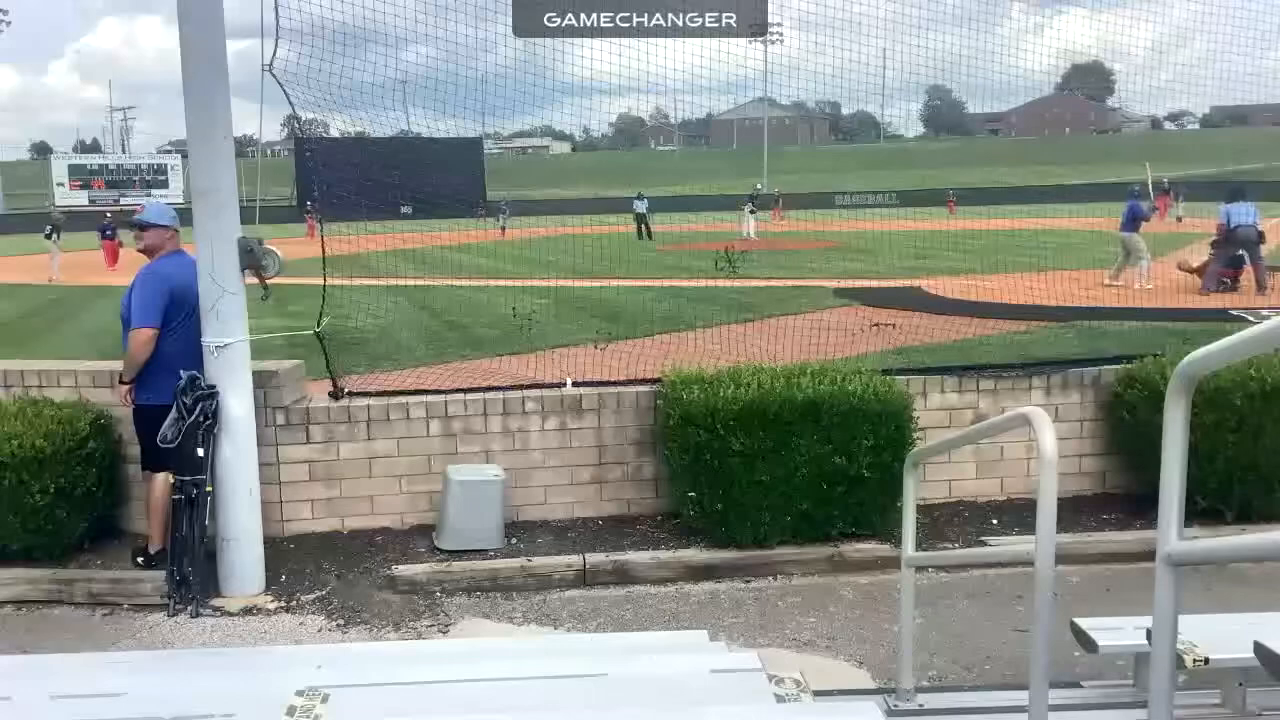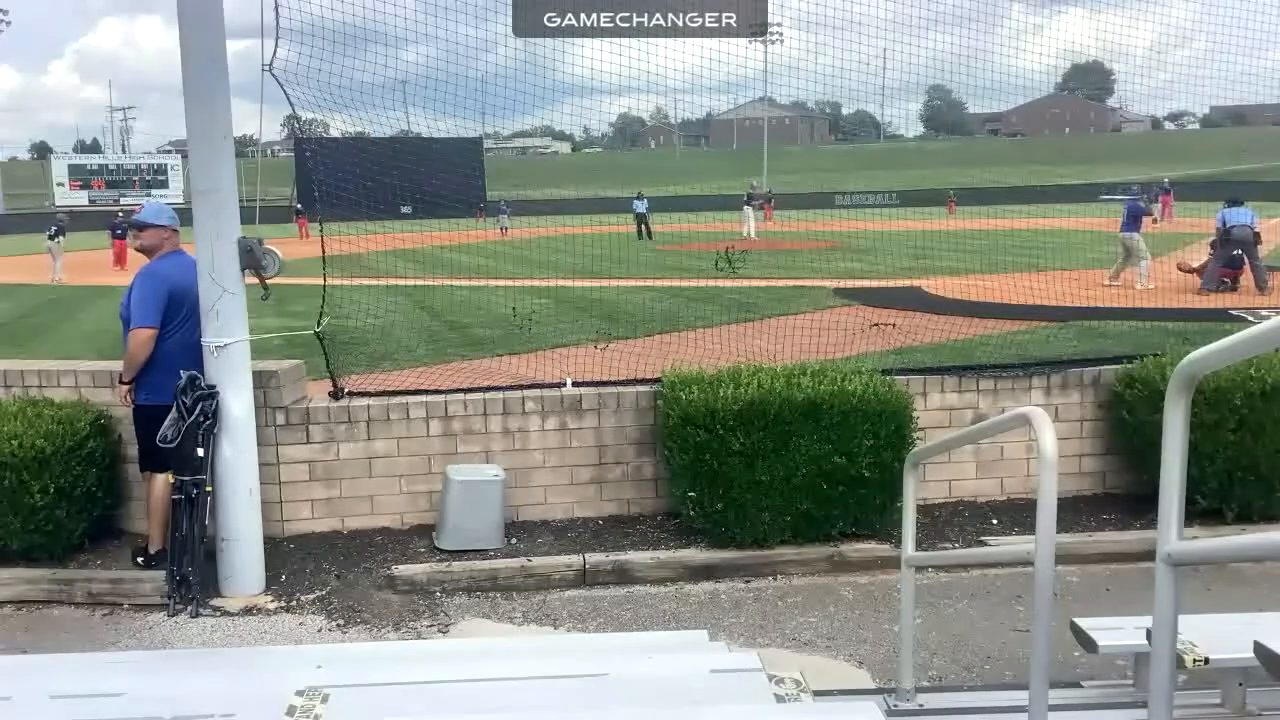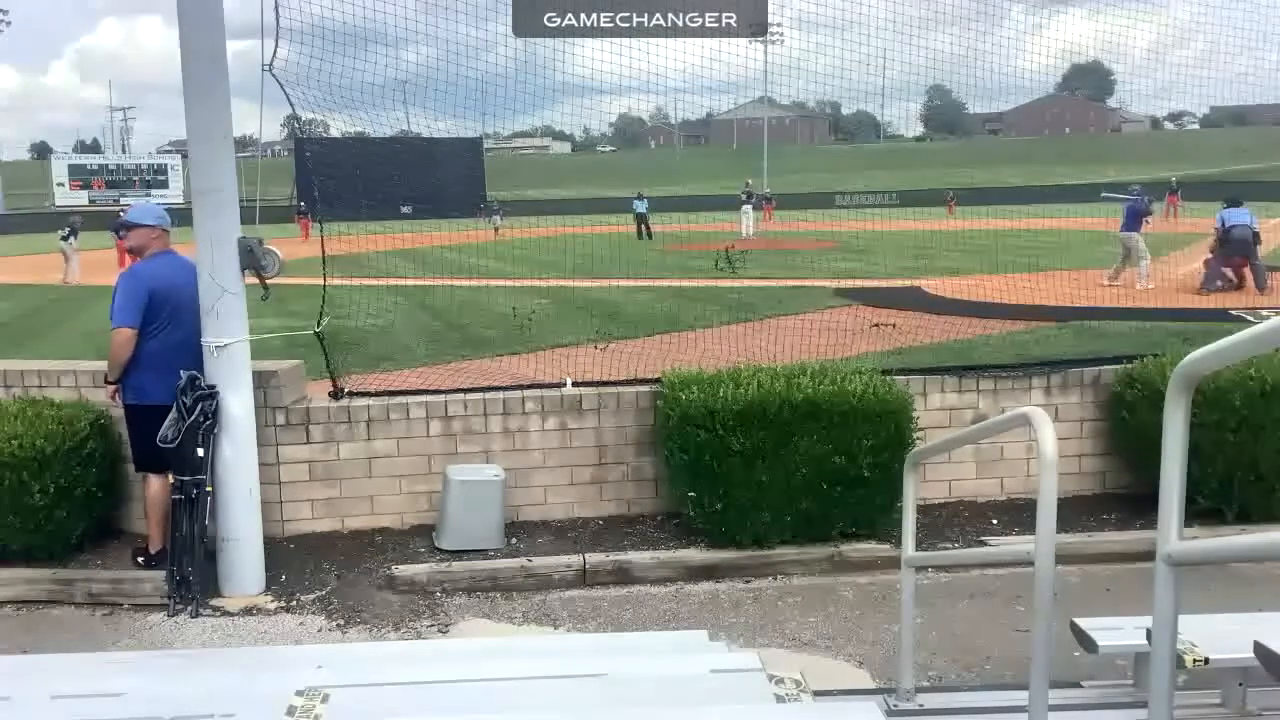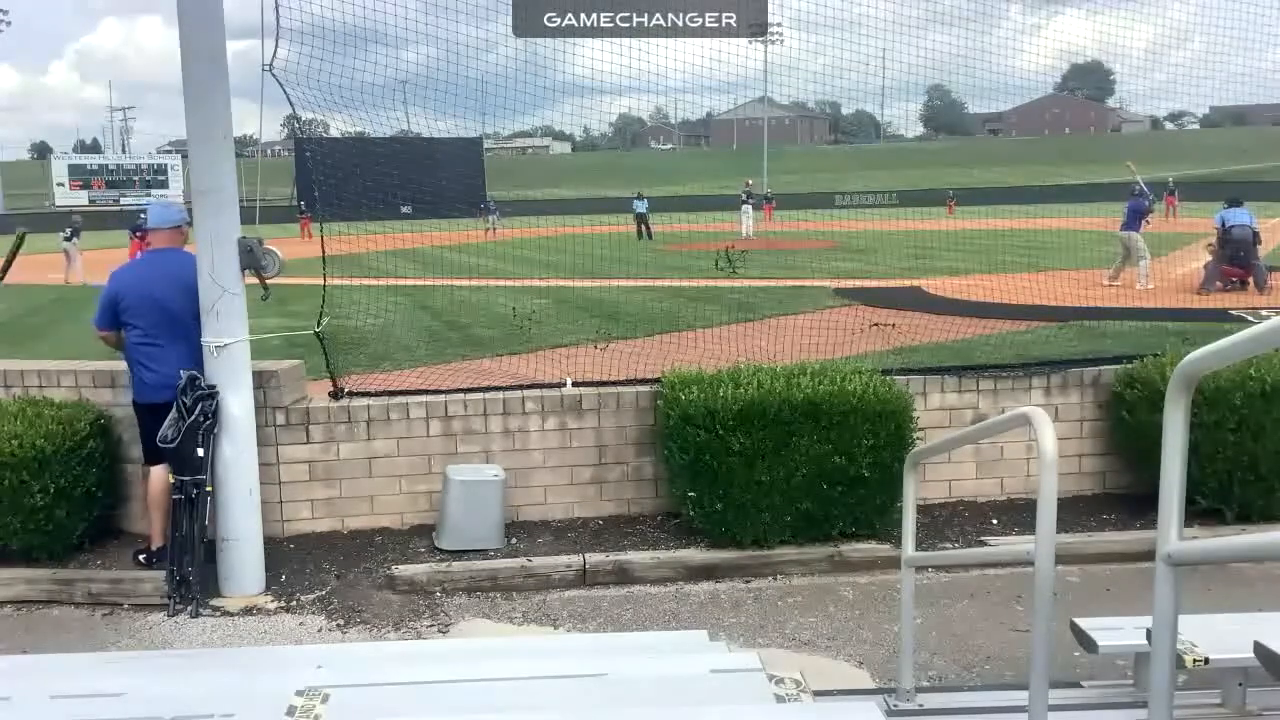
dt=1s
person 1, frame 1
left shoulder: (154, 275)
right shoulder: (194, 268)
left elbow: (144, 336)
left wrist: (126, 378)
left hip: (158, 390)
left knee: (159, 468)
left ankle: (156, 549)
person 1, frame 2
left shoulder: (153, 274)
right shoulder: (193, 268)
left elbow: (143, 335)
left wrist: (126, 378)
left hip: (158, 390)
left knee: (159, 469)
left ankle: (156, 549)
person 1, frame 3
left shoulder: (137, 276)
right shoulder: (192, 271)
left elbow: (124, 336)
left wrist: (112, 379)
left hip: (148, 392)
left knee: (156, 471)
left ankle: (156, 549)
person 1, frame 4
left shoulder: (122, 278)
right shoulder: (203, 269)
left elbow: (106, 334)
left hip: (151, 389)
left knee: (159, 465)
left ankle: (158, 547)
